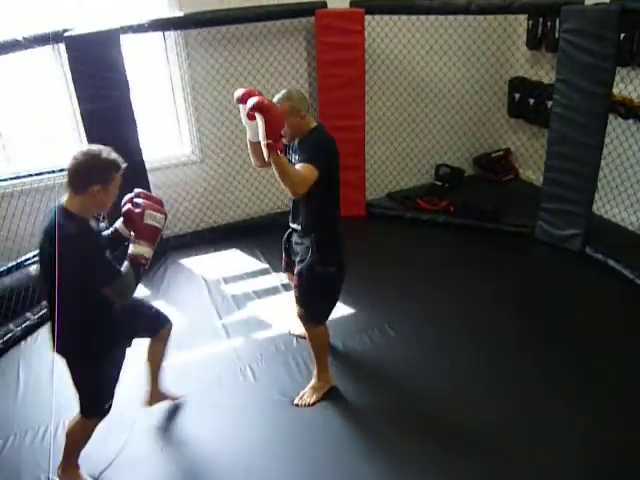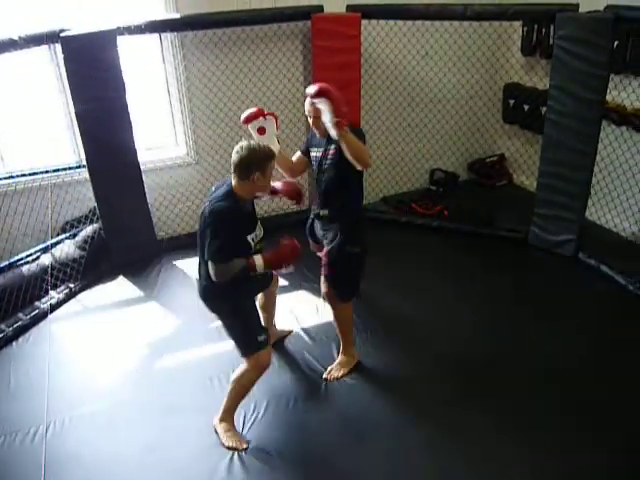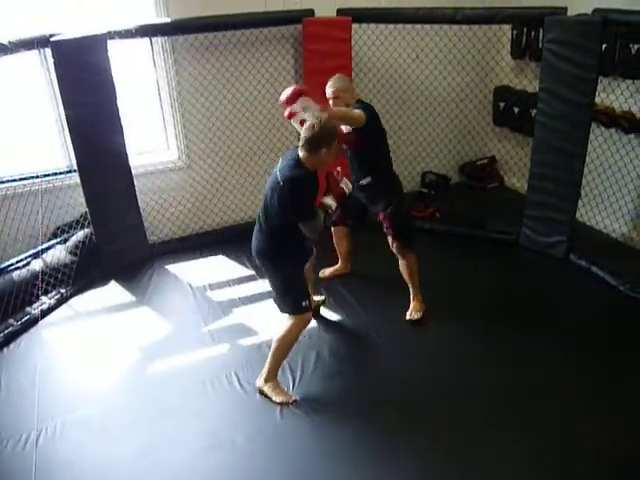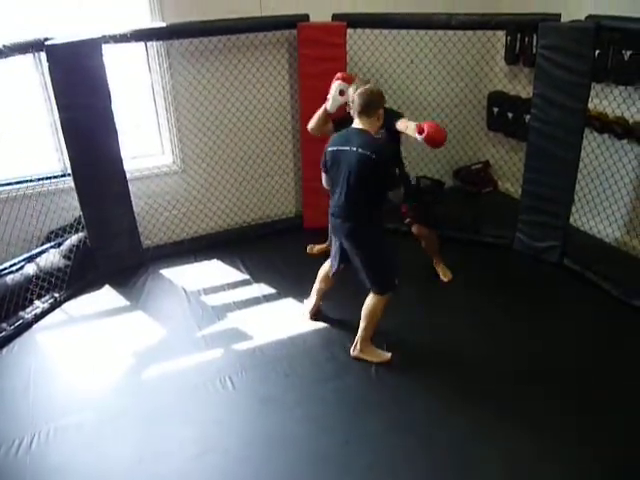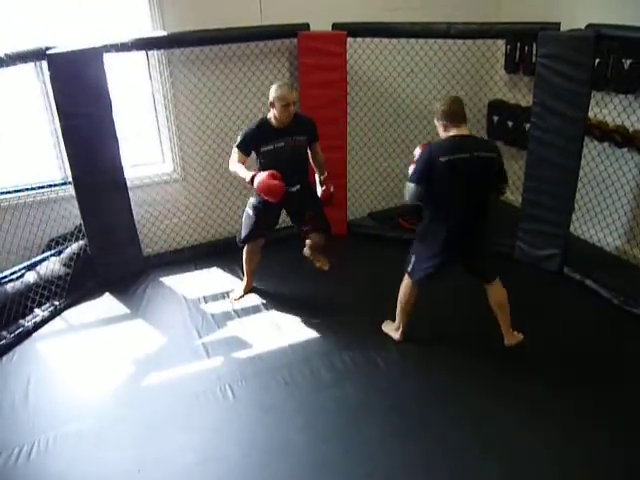
dt=0.7s
person 1, frame 1
left shoulder: (77, 214)
right shoulder: (69, 237)
right elbow: (122, 290)
left wrist: (122, 227)
right wrist: (143, 242)
left hip: (107, 308)
right hip: (84, 332)
left knee: (159, 326)
right knee: (95, 409)
left ankle: (154, 390)
person 1, frame 2
left shoulder: (237, 186)
right shoulder: (223, 212)
right elbow: (220, 272)
left wrist: (275, 188)
right wrist: (266, 260)
left hip: (240, 273)
right hip: (223, 291)
left knee: (271, 279)
right knee: (259, 359)
left ankle: (270, 330)
right ankle: (224, 419)
person 1, frame 3
left shoulder: (292, 158)
right shoulder: (303, 179)
right elbow: (312, 229)
left hip: (266, 238)
right hip: (277, 250)
left knee: (308, 256)
right knee: (300, 317)
left ankle: (308, 298)
right ankle: (268, 378)
person 1, frame 4
left shoulder: (334, 142)
right shoulder: (379, 149)
left elbow: (326, 184)
right elbow: (394, 196)
right wrist: (393, 176)
left hip: (338, 221)
right hip: (364, 228)
left knee: (334, 262)
right knee: (383, 288)
left ankle: (313, 302)
right ankle: (362, 345)
person 1, frame 5
left shoulder: (433, 152)
right shoulder: (490, 150)
left elbow: (410, 196)
right elbow: (501, 190)
left wrist: (415, 171)
left hip: (436, 232)
right hip: (475, 233)
left knee: (413, 277)
right knee: (492, 281)
left ankle: (398, 327)
right ankle: (508, 333)
person 2, frame 1
left shoulder: (319, 144)
right shoulder: (296, 139)
left elbow: (297, 187)
right elbow: (265, 162)
left wrist: (273, 145)
right wrist: (254, 130)
left hip: (320, 238)
right hip: (299, 229)
left knee: (308, 311)
right knee: (296, 280)
left ankle: (322, 377)
right ankle: (311, 329)
person 2, frame 2
left shoulder: (350, 134)
right shoulder: (314, 136)
left elbow: (363, 163)
right elbow: (293, 169)
left wrist: (338, 127)
right wrist: (269, 145)
left hip: (344, 222)
right hip: (321, 215)
left knee: (333, 290)
right knee: (321, 250)
left ankle: (348, 353)
right ankle: (342, 277)
person 2, frame 3
left shoulder: (365, 111)
right shoulder: (338, 121)
left elbow: (355, 120)
left hip: (383, 186)
right hip: (358, 184)
left knee: (399, 245)
right knee: (338, 222)
left ankle: (416, 298)
right ankle: (344, 264)
person 2, frame 4
left shoulder: (388, 117)
right shoulder: (348, 120)
left elbow: (407, 125)
right elbow: (313, 129)
left wrist: (421, 131)
right wrist: (331, 104)
left knee: (420, 227)
left ankle: (437, 261)
right ankle: (332, 244)
person 2, frame 5
left shoulder: (306, 124)
right shoulder: (255, 132)
left elbow: (315, 151)
right elbow: (234, 162)
left wrist: (323, 177)
right wrist: (252, 176)
left hip: (300, 188)
left knee: (319, 236)
right knee: (252, 241)
left ankle: (312, 250)
right ankle: (248, 283)
